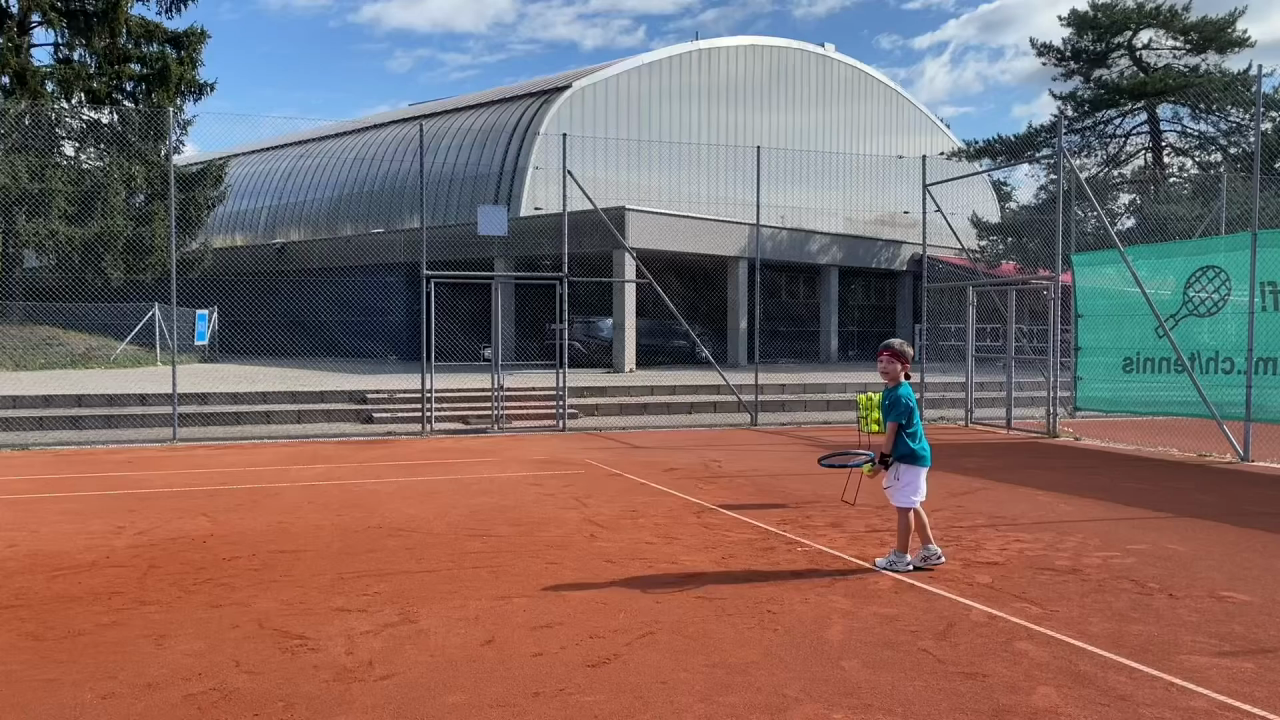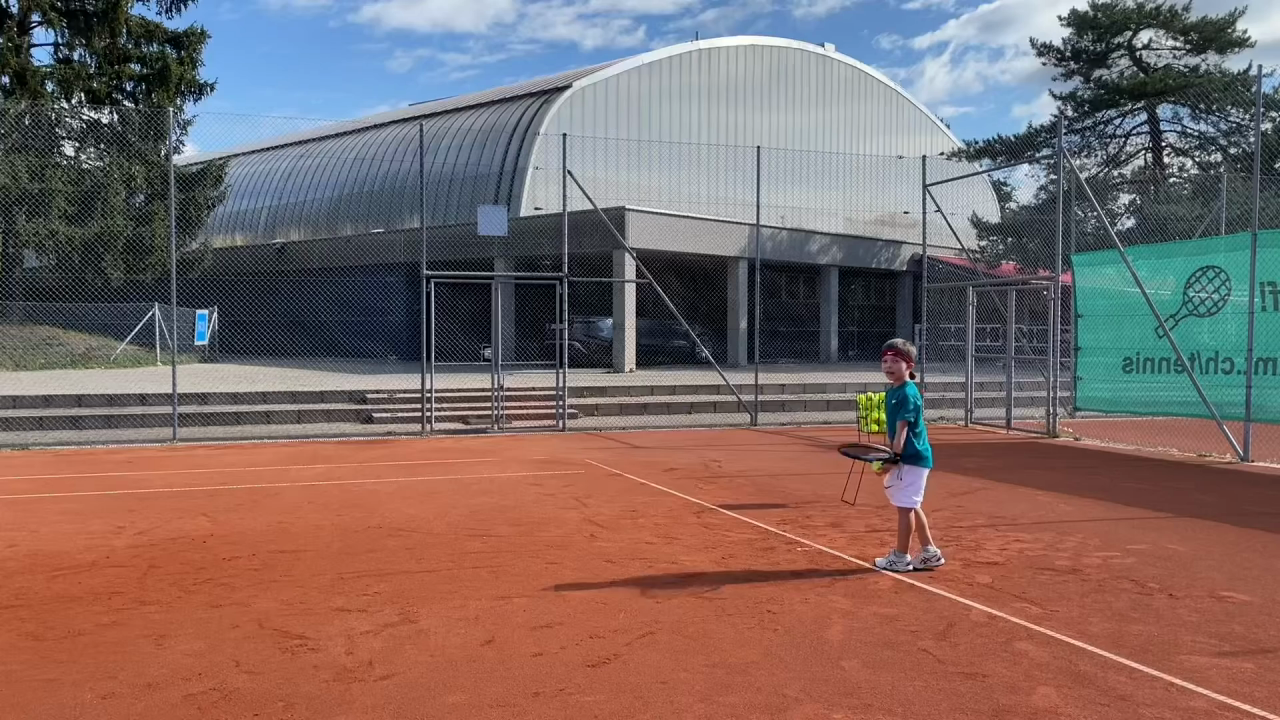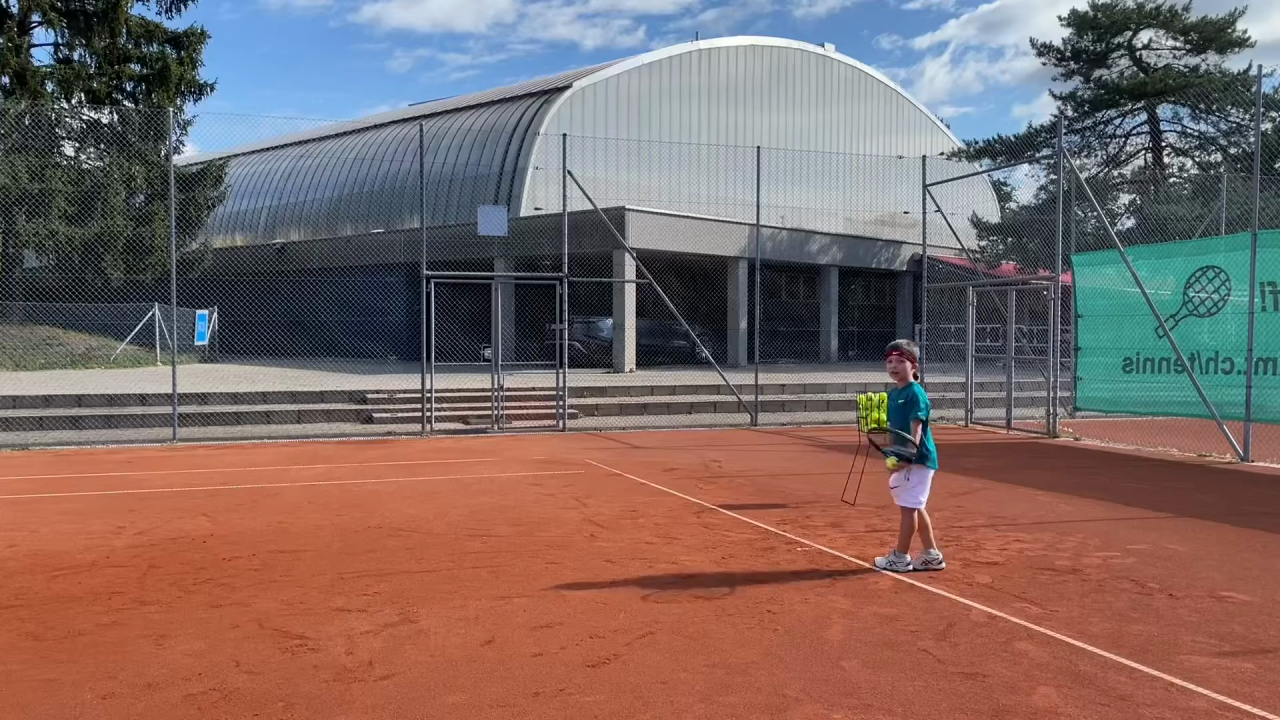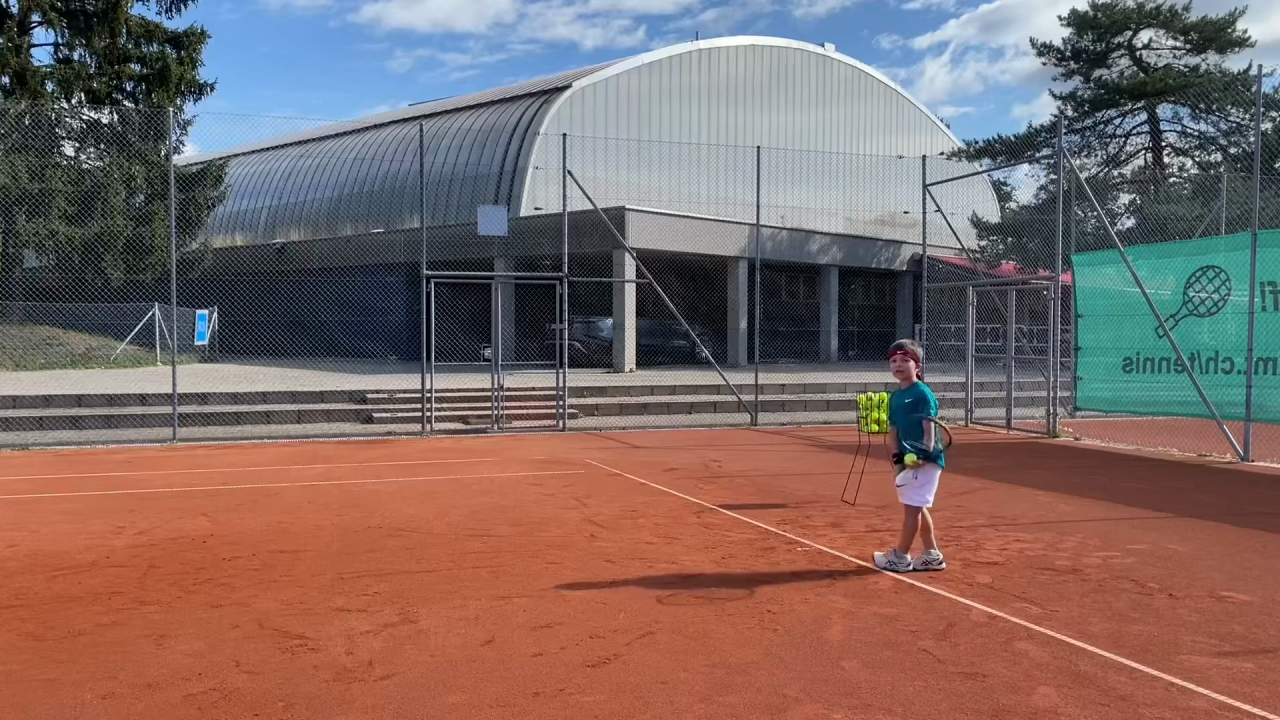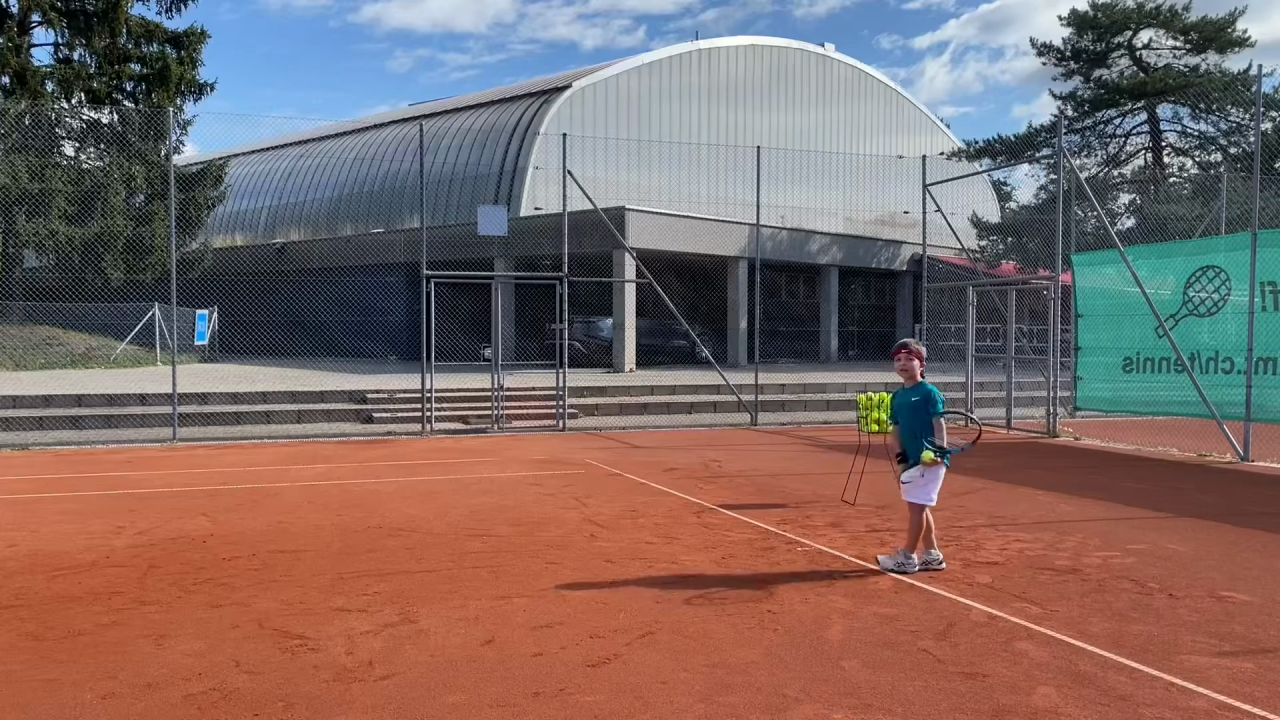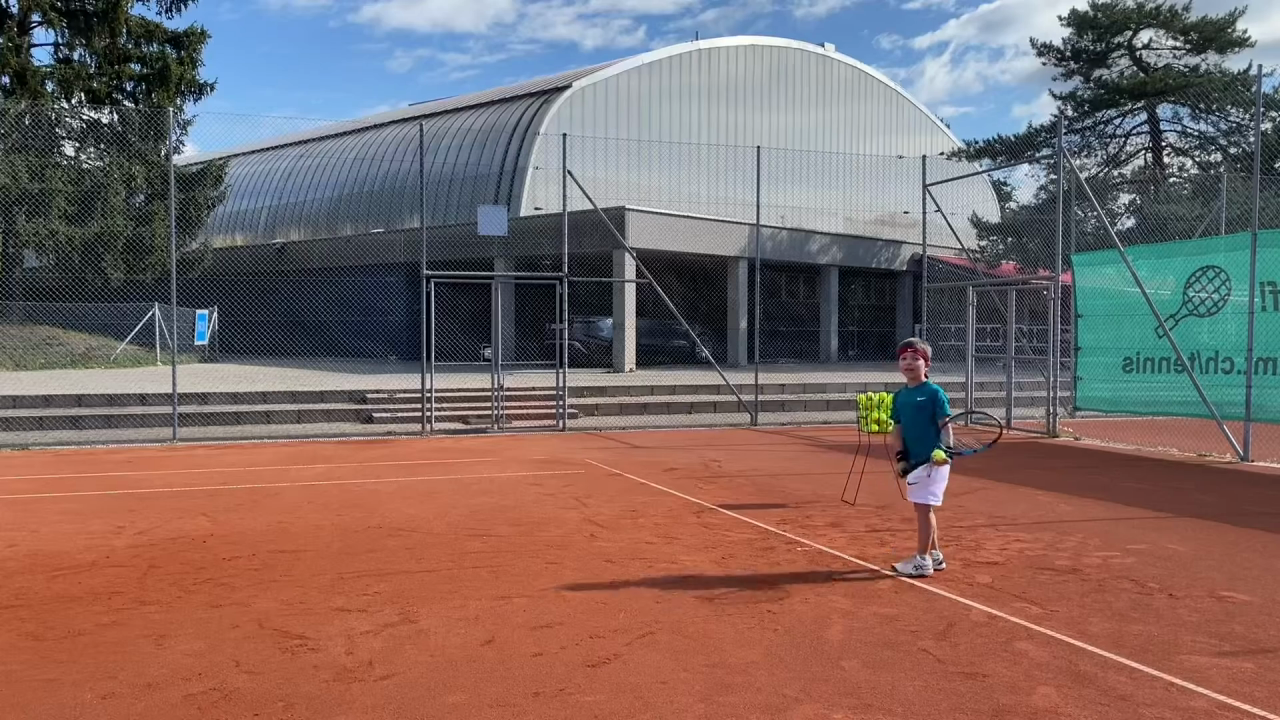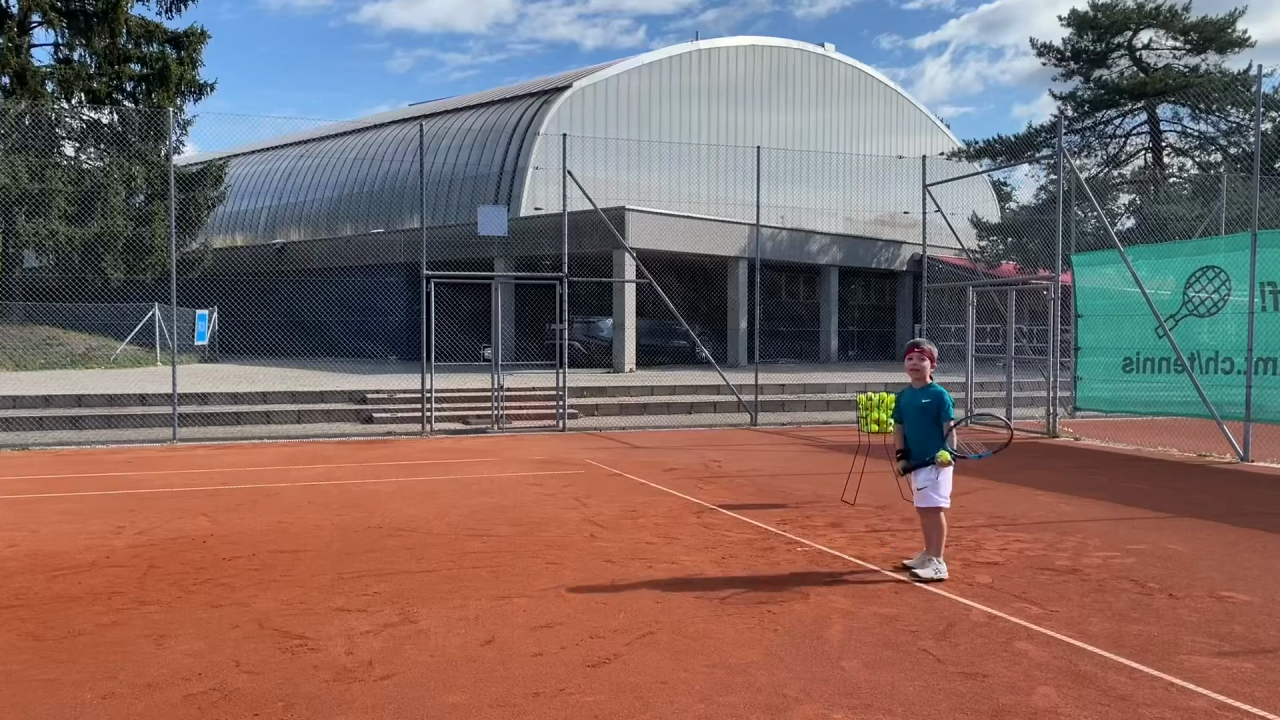
dt=0.1s
person 1, frame 1
left shoulder: (900, 396)
right shoulder: (890, 392)
left elbow: (891, 432)
left wrist: (881, 459)
right wrist: (886, 459)
left hip: (908, 458)
right hip: (913, 457)
left knee: (903, 507)
right knee: (912, 506)
left ankle: (900, 557)
right ankle: (930, 551)
person 1, frame 2
left shoulder: (907, 395)
right shoulder: (893, 392)
left elbow: (901, 430)
left hip: (911, 459)
right hip: (913, 458)
left knee: (904, 507)
right knee: (911, 507)
left ankle: (901, 557)
right ankle: (930, 553)
person 1, frame 3
left shoulder: (916, 394)
right shoulder: (893, 395)
left elbow: (916, 428)
left hip: (918, 460)
right hip: (907, 461)
left knee: (907, 507)
right knee: (915, 507)
left ankle: (900, 557)
right ankle: (932, 555)
person 1, frame 4
left shoulder: (923, 394)
right shoulder: (895, 396)
left elbow: (928, 426)
right elbow: (894, 431)
right wrist: (898, 459)
left hip: (924, 460)
left knee: (912, 506)
right knee: (917, 508)
left ankle: (900, 557)
right ankle: (932, 555)
person 1, frame 5
left shoulder: (929, 392)
right shoulder: (897, 396)
left elbow: (939, 424)
right elbow: (896, 431)
right wrist: (900, 458)
left hip: (930, 460)
right hip: (912, 461)
left knee: (917, 505)
right knee: (919, 507)
left ankle: (907, 556)
right ankle: (932, 556)
person 1, frame 6
left shoulder: (934, 393)
right shoulder: (899, 396)
left elbow: (944, 425)
right elbow: (897, 430)
left wrist: (946, 451)
right wrist: (900, 458)
left hip: (934, 460)
right hip: (915, 461)
left knee: (923, 506)
right knee: (922, 507)
left ankle: (922, 560)
right ankle: (933, 555)
person 1, frame 7
left shoulder: (940, 395)
right shoulder: (903, 396)
left elbow: (949, 428)
right elbow: (899, 429)
right wrist: (901, 457)
left hip: (937, 462)
right hip: (916, 462)
left knee: (935, 508)
right knee: (923, 508)
left ankle: (937, 562)
right ankle: (931, 555)
